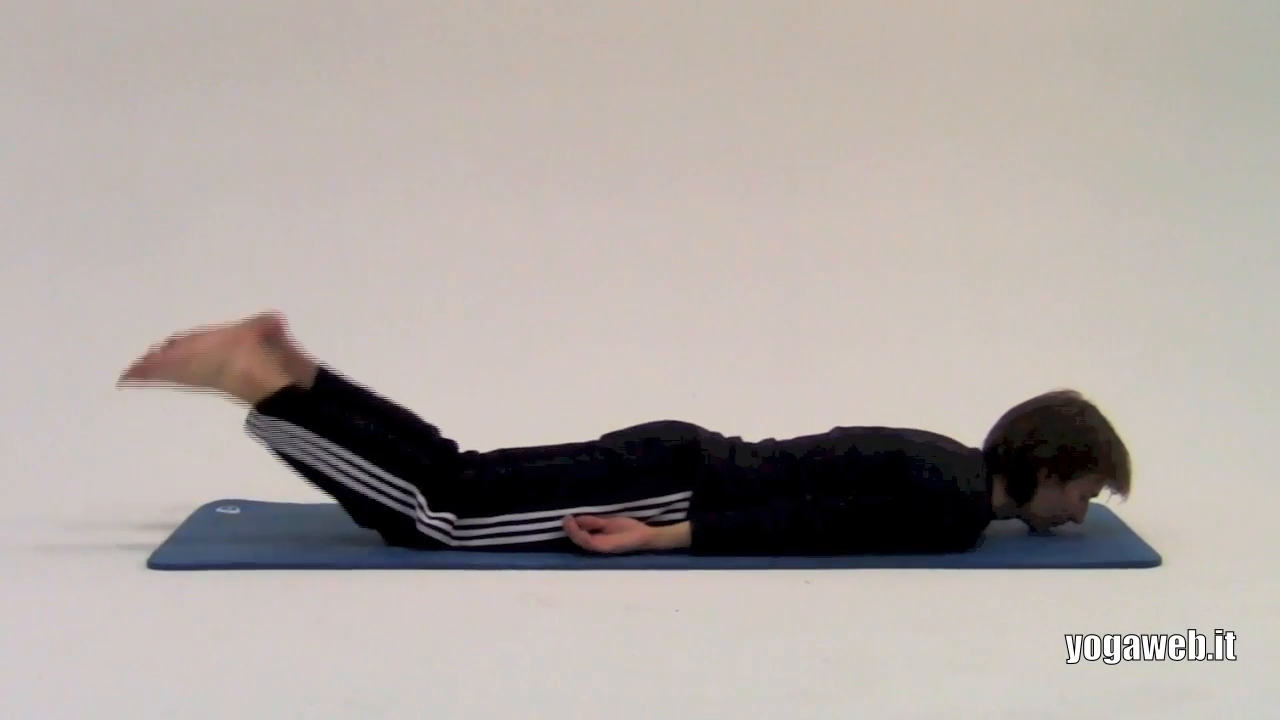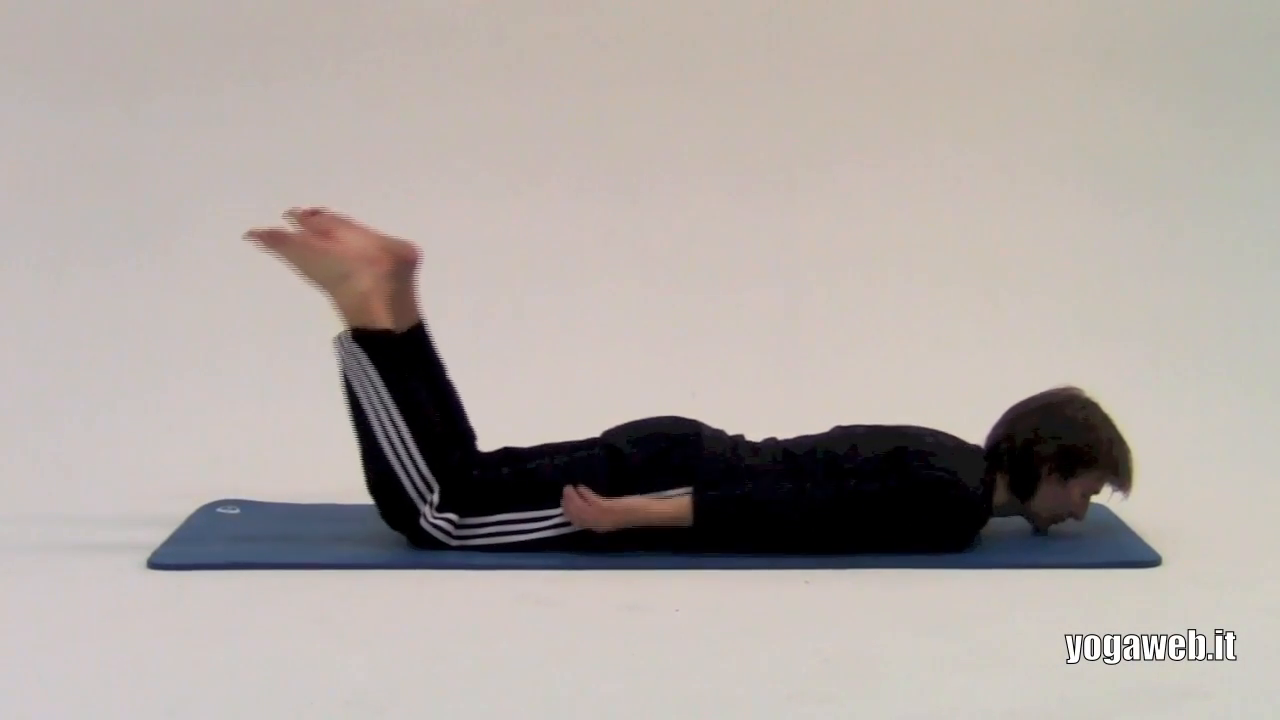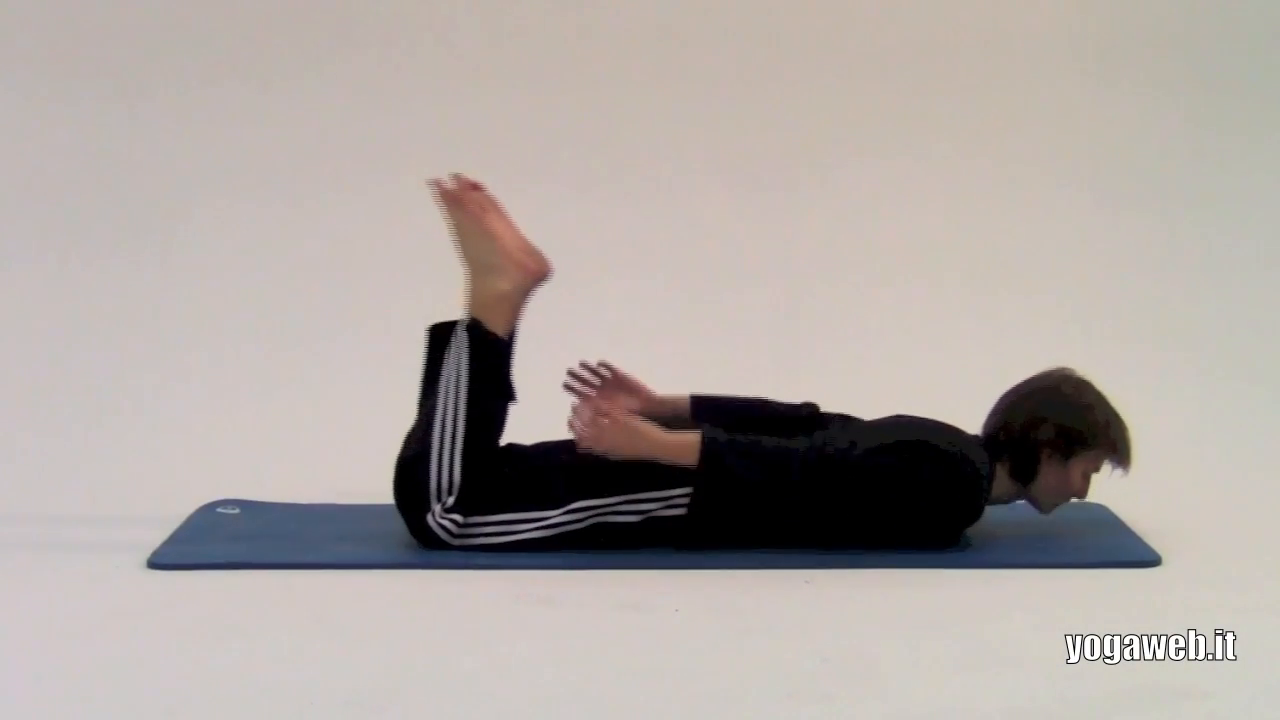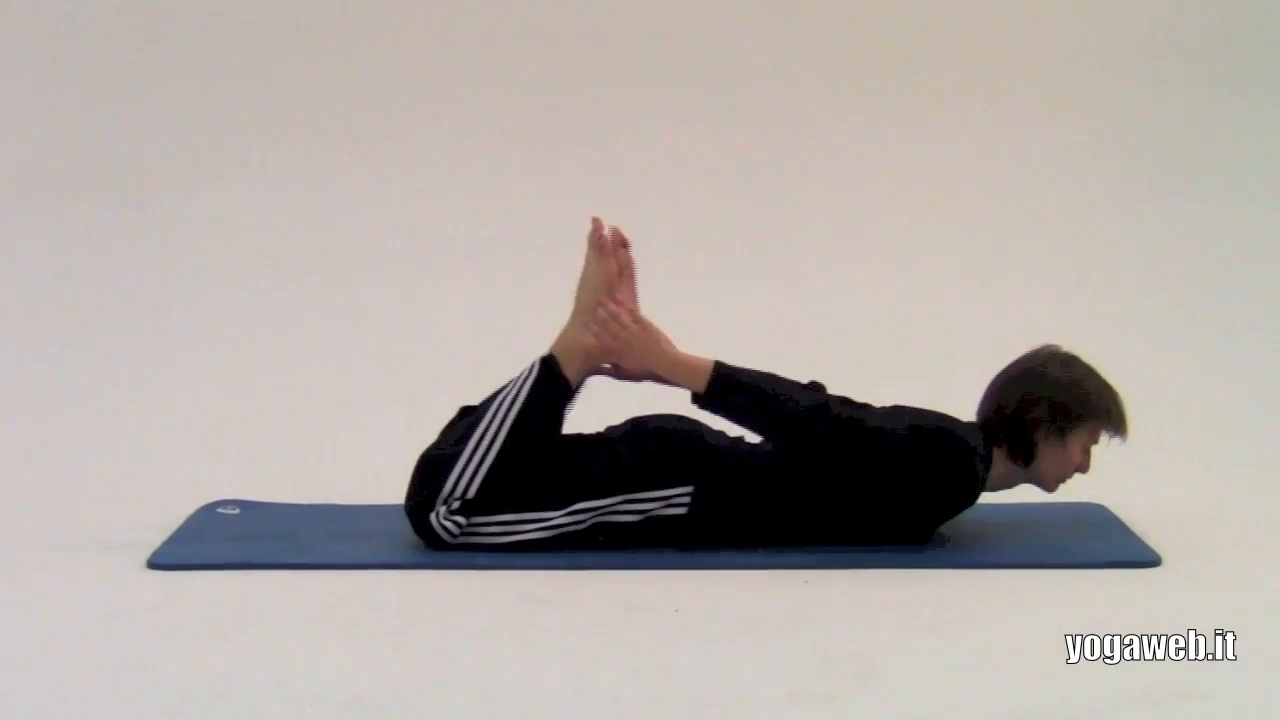
dt=0.5s
person 1, frame 1
left shoulder: (943, 463)
right shoulder: (956, 509)
right elbow: (810, 523)
right wrist: (664, 538)
left hip: (673, 464)
right hip: (670, 487)
left knee: (442, 473)
right knee: (434, 508)
left ankle: (281, 363)
right ankle: (252, 378)
person 1, frame 2
left shoulder: (948, 459)
right shoulder: (954, 507)
right elbow: (806, 510)
right wrist: (650, 516)
left hip: (675, 456)
right hip: (675, 483)
left knee: (456, 477)
right knee: (438, 507)
left ankle: (388, 293)
right ankle: (368, 299)
person 1, frame 3
left shoulder: (947, 451)
right shoulder: (954, 490)
left elbow: (797, 424)
right elbow: (813, 477)
left wrist: (662, 410)
right wrist: (658, 443)
left hip: (675, 466)
right hip: (673, 490)
right knee: (434, 505)
left ankle: (500, 294)
right ankle: (494, 296)
person 1, frame 4
left shoulder: (945, 441)
right shoulder: (953, 467)
left elbow: (810, 406)
right elbow: (816, 429)
left wrist: (668, 367)
right wrist: (674, 366)
left hip: (677, 464)
right hip: (673, 487)
right knee: (443, 506)
